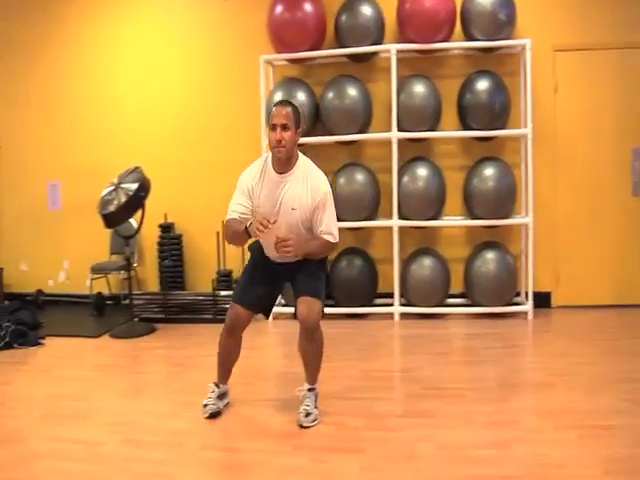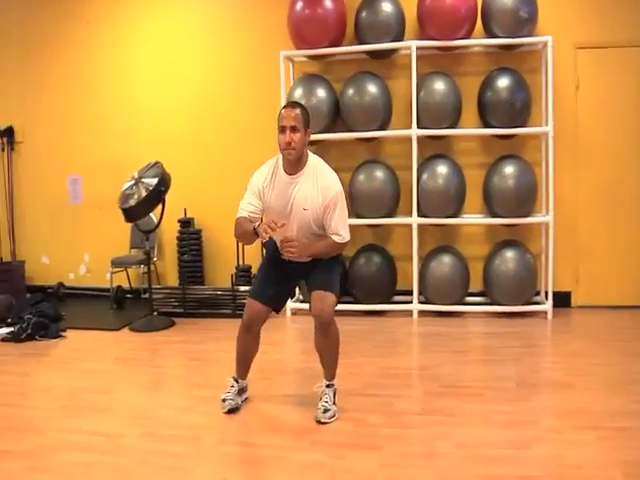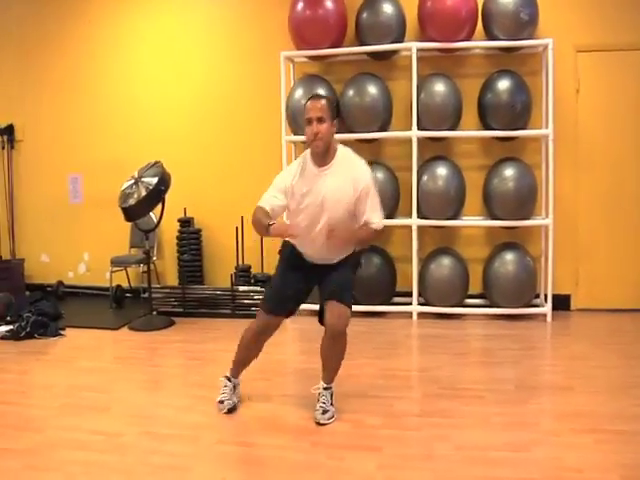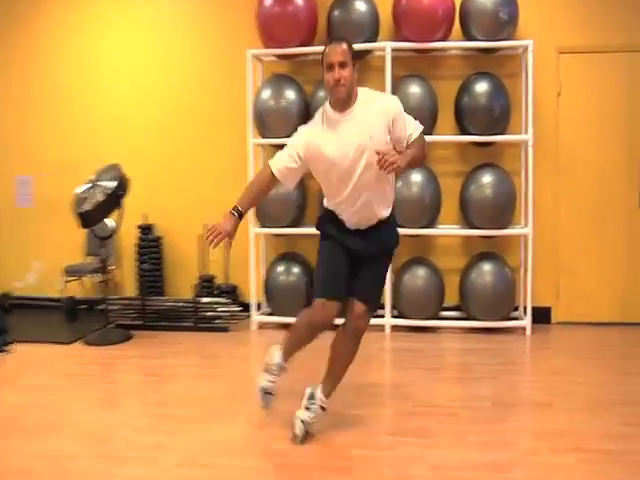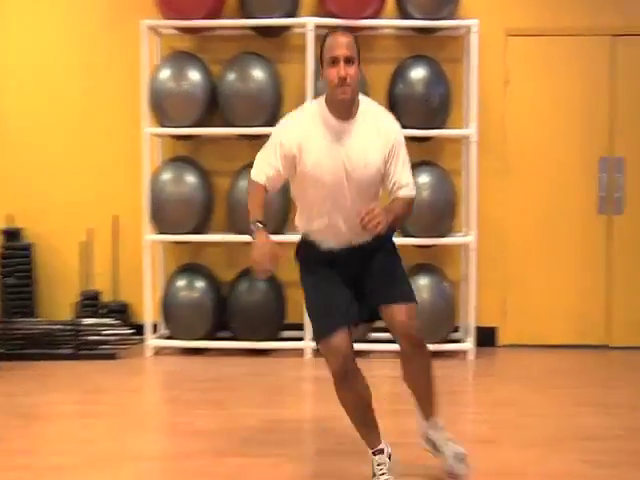
dt=0.2s
person 1, frame 1
left shoulder: (316, 182)
right shoulder: (252, 176)
left elbow: (329, 243)
right elbow: (229, 232)
left wrist: (299, 246)
right wrist: (248, 229)
left hip: (308, 259)
right hip: (266, 257)
left knee: (309, 318)
right knee: (234, 320)
left ankle: (311, 392)
right ankle: (221, 387)
person 1, frame 2
left shoulder: (327, 181)
right shoulder: (263, 176)
left elbow: (339, 240)
right elbow: (239, 232)
left wrist: (308, 248)
right wrist: (258, 227)
left hip: (319, 255)
right hip: (280, 254)
left knee: (323, 313)
right knee: (251, 317)
left ankle: (329, 388)
right ankle: (239, 384)
person 1, frame 3
left shoulder: (357, 171)
right shoulder: (292, 174)
left elbow: (375, 228)
right elbow: (261, 214)
left wrist: (351, 235)
right wrist: (273, 225)
left hip: (340, 262)
right hip: (299, 257)
left knee: (336, 321)
right knee: (263, 323)
left ankle: (326, 390)
right ankle: (232, 381)
person 1, frame 4
left shoulder: (384, 106)
right shoulder: (311, 132)
left elbow: (419, 146)
right elbow: (273, 172)
left wrist: (400, 159)
right wrist: (233, 215)
left hip: (379, 232)
right hip: (339, 229)
left knee: (358, 319)
right knee: (321, 314)
left ankle: (317, 397)
right ankle: (279, 356)
person 1, frame 5
left shoulder: (385, 127)
right shoulder: (294, 129)
left elbow: (404, 196)
right elbow: (260, 182)
left wrist: (387, 214)
right wrist: (259, 230)
left hip: (367, 246)
right hip: (317, 253)
left knee: (408, 328)
right knee: (340, 357)
left ankle: (432, 427)
